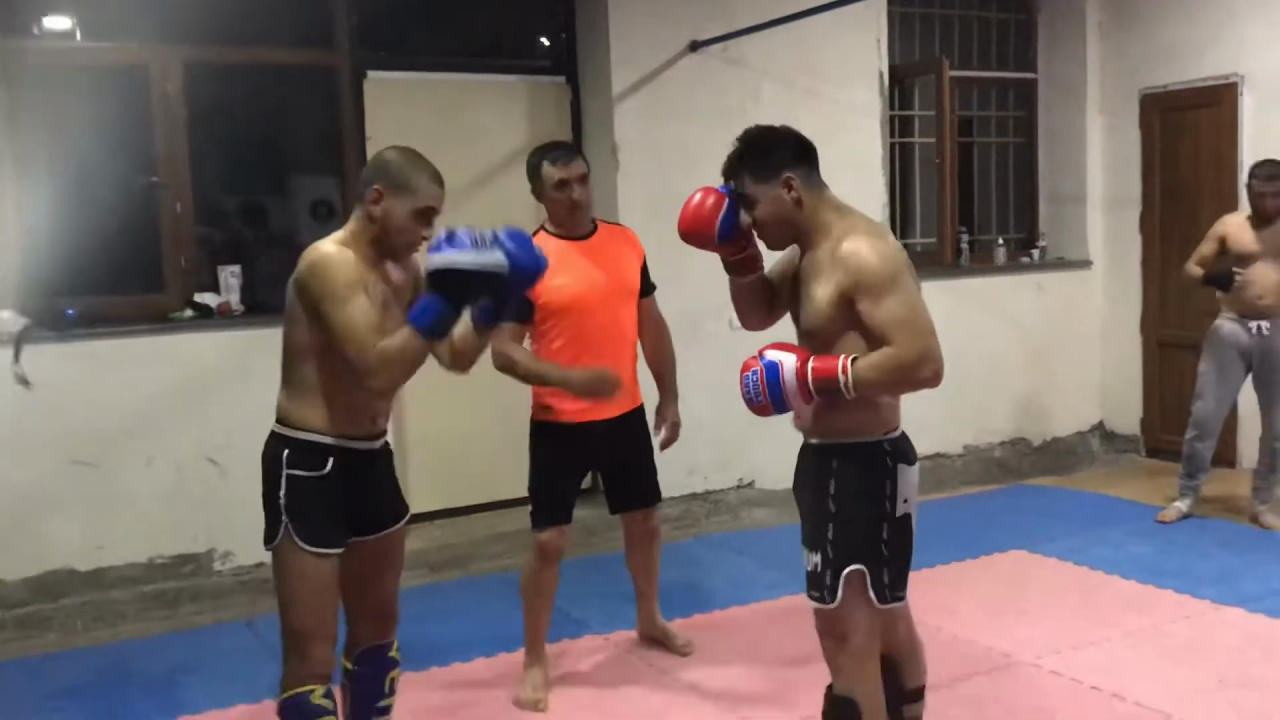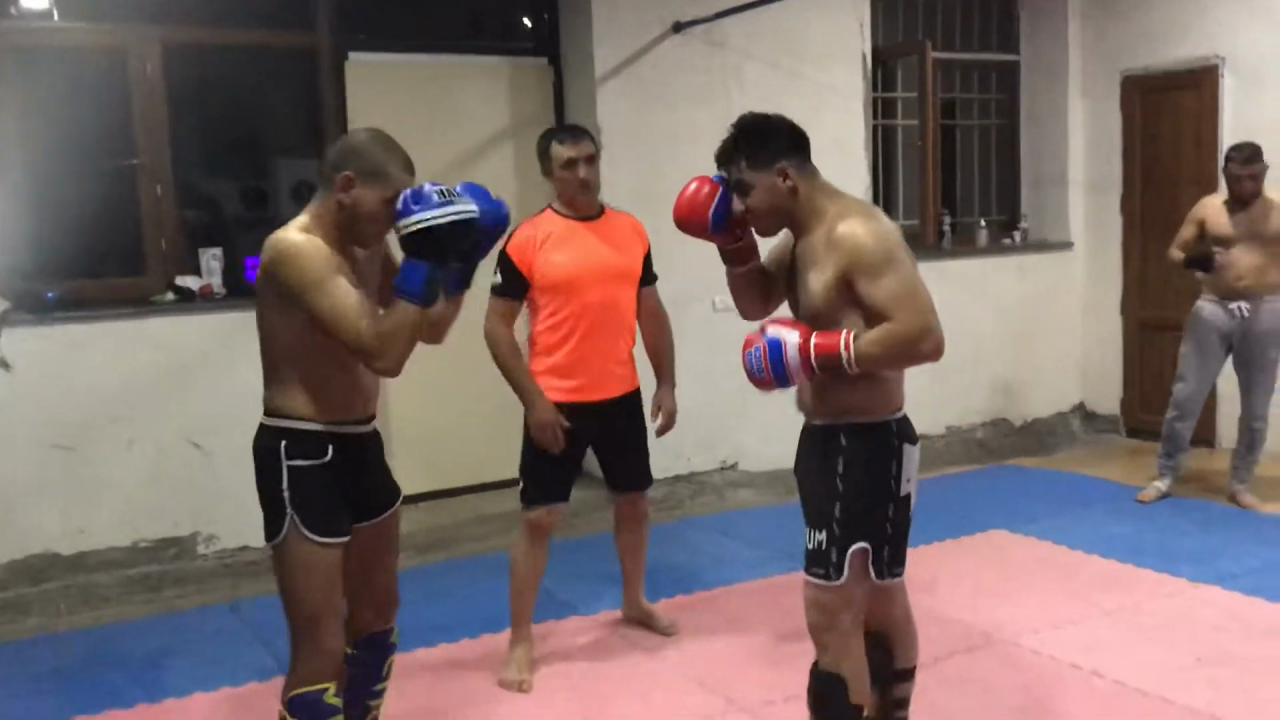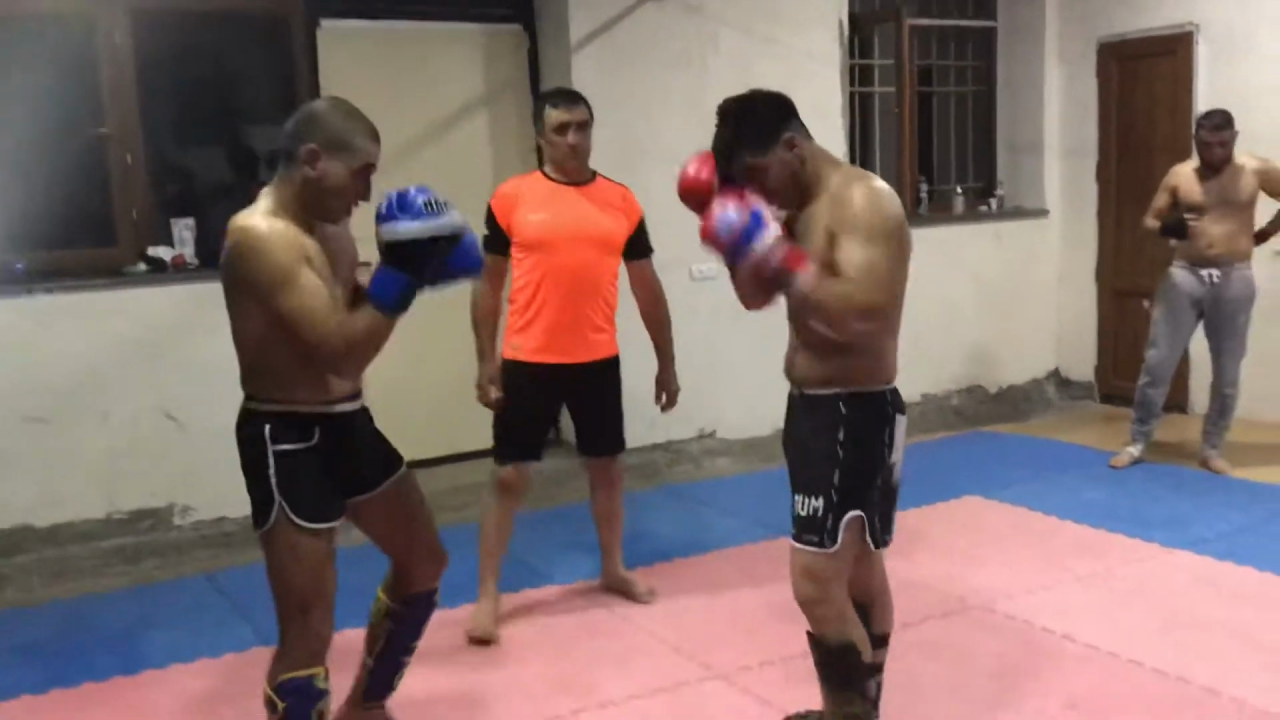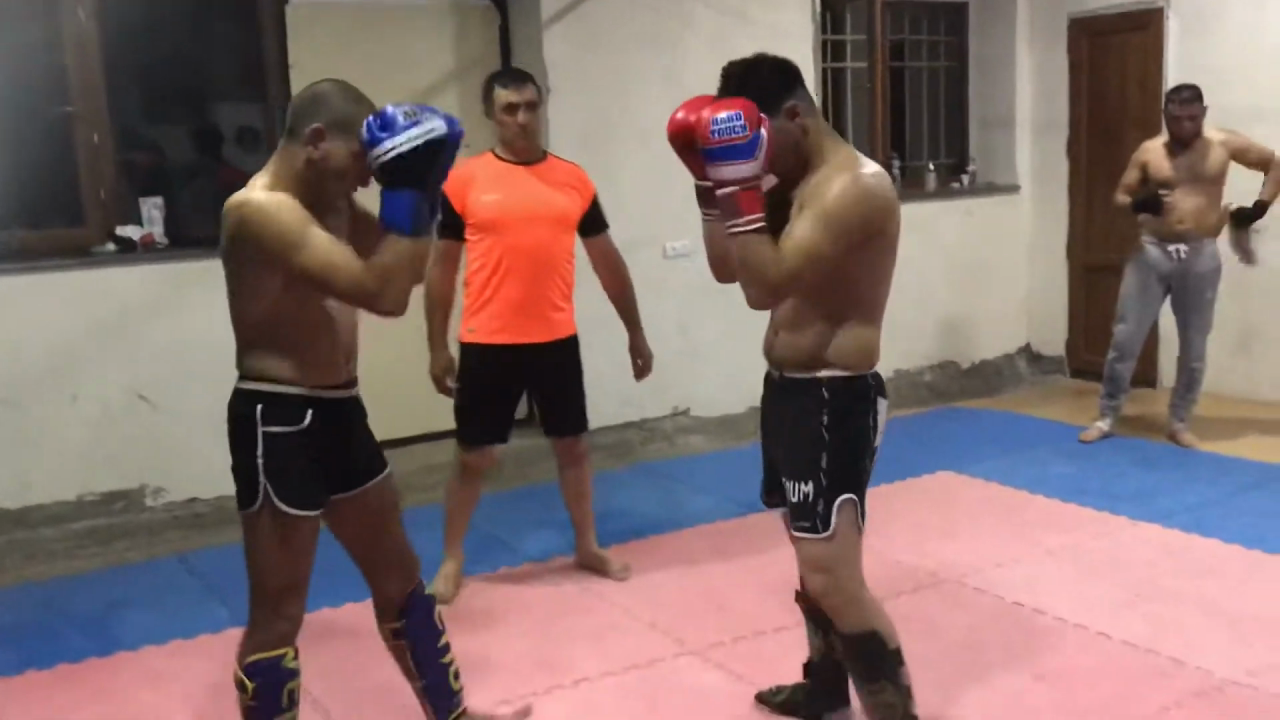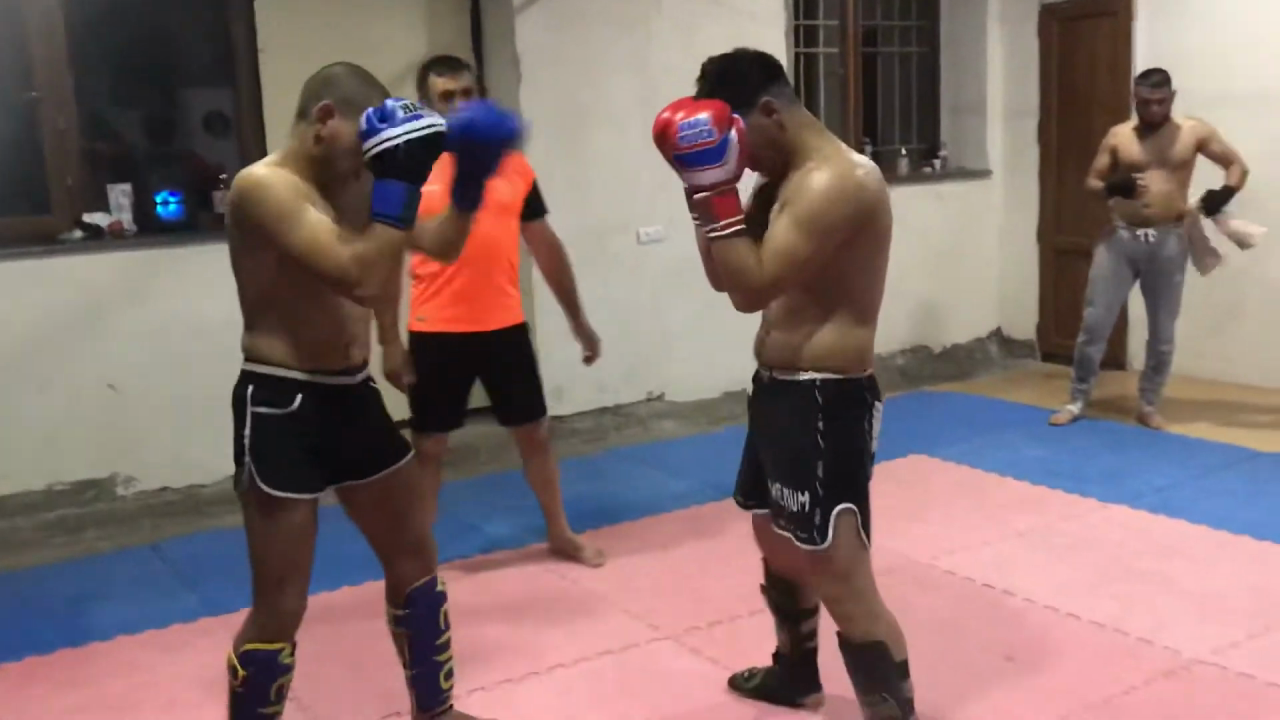
dt=0.2s
person 1, frame 1
left shoulder: (862, 252)
right shoulder: (810, 251)
left elbow: (923, 362)
right elbow: (757, 314)
left wrist: (813, 374)
right wrist: (737, 252)
left hip: (863, 467)
right hip: (836, 460)
left knee: (847, 637)
right knee: (883, 623)
person 1, frame 2
left shoulder: (859, 234)
right shoulder: (803, 237)
left elbow: (924, 338)
right elbow: (756, 305)
left wrist: (813, 350)
right wrist: (733, 240)
left hip: (865, 447)
right hip: (831, 440)
left knee: (832, 619)
right knee: (878, 600)
person 1, frame 3
left shoulder: (861, 201)
right shoulder: (799, 206)
left elbow: (859, 315)
right elbow: (755, 296)
left wrist: (775, 257)
right wrist: (732, 230)
left hip: (855, 416)
right hip: (814, 408)
left knee: (817, 586)
right knee: (856, 570)
person 1, frame 4
left shoulder: (853, 187)
right shoulder: (790, 180)
left elbow: (764, 289)
right elbow: (727, 268)
left wrist: (742, 187)
right wrist: (712, 181)
left hip: (834, 400)
right hip: (788, 389)
left knee: (831, 578)
right knee: (824, 560)
person 1, frame 5
left shoulder: (840, 181)
right shoulder: (785, 179)
left elbow: (750, 289)
right elbow: (724, 277)
left wrist: (715, 188)
right wrist: (702, 186)
left hip: (828, 405)
right hip: (780, 390)
left knee: (844, 587)
right knee: (777, 542)
person 2, frame 1
left shoulder: (404, 270)
right shoulder: (328, 264)
left elbow: (455, 359)
right elbow: (377, 371)
left wrist: (493, 299)
right wrist: (445, 297)
left hip: (371, 460)
right hip: (309, 468)
left knee: (377, 633)
right knee: (311, 658)
person 2, frame 2
left shoulder: (368, 249)
right shoulder: (295, 251)
left elbow: (430, 330)
right elbow: (384, 354)
left wrist: (460, 260)
right wrist: (426, 262)
left hip: (361, 445)
right hip: (301, 456)
left knee: (376, 615)
right knee: (320, 647)
person 2, frame 3
left shoulder: (328, 224)
right shoulder: (260, 237)
left elbow: (354, 317)
right elbow: (343, 351)
left wrist: (416, 268)
right wrist: (401, 270)
left hip: (348, 424)
right hip: (288, 443)
left knee: (423, 563)
right knee: (309, 631)
person 2, frame 4
left shoulder: (329, 200)
right shoulder: (260, 210)
left elbow: (390, 271)
right elbow: (385, 294)
left wrist: (414, 187)
right wrist: (408, 187)
left hip: (340, 412)
right hip: (280, 425)
left knee: (399, 578)
right knee: (278, 616)
person 2, frame 5
left shoulder: (354, 180)
right shoulder: (264, 186)
left elbow: (442, 246)
right elbow: (365, 284)
left wrist: (472, 176)
right wrist: (401, 182)
left hip: (353, 397)
right hip: (283, 407)
left knee: (416, 562)
right knee: (280, 606)
person 3, frame 1
left shoulder: (626, 243)
left elbow: (651, 324)
right elbow: (503, 352)
left wrist: (669, 397)
right wrist: (569, 378)
left hip: (626, 413)
right hip: (560, 423)
left knee: (644, 522)
right knee: (549, 541)
left ankle: (650, 620)
right ankle: (535, 660)
person 3, frame 2
left shoulder: (631, 231)
right shoulder: (527, 239)
left elbow: (651, 312)
right elbow: (497, 326)
left wrist: (666, 385)
right wrist: (533, 399)
left hip: (621, 396)
right hip: (555, 403)
left knee: (634, 503)
right knee: (539, 518)
left ankle: (635, 601)
right ankle: (520, 641)
person 3, frame 3
left shoulder: (623, 202)
right shoulder: (511, 198)
left elbow: (646, 285)
right elbow: (488, 283)
left wrist: (666, 362)
right wrist: (486, 360)
left hip: (598, 362)
right hip: (528, 363)
left knee: (607, 467)
right knee: (510, 476)
left ankle: (613, 569)
right ankle: (488, 594)
person 3, frame 4
left shoulder: (574, 180)
right shoulder: (463, 179)
left elbow: (607, 259)
right elbow: (442, 267)
left wrist: (636, 334)
right wrist: (437, 347)
left hip: (556, 340)
right hip: (486, 344)
left knee: (572, 446)
right knee: (474, 458)
left ankle: (587, 547)
right ankle: (451, 562)
person 3, frame 5
left shoulder: (514, 165)
left elbow: (544, 246)
left wrist: (577, 319)
left hip: (504, 327)
right hip: (436, 333)
left knee: (534, 433)
right knee: (429, 444)
left ankle: (559, 532)
person 4, frame 1
right shoulder: (1229, 226)
right elbow: (1191, 267)
right wrist: (1210, 277)
right hip: (1231, 330)
right knee: (1205, 416)
right ankle: (1186, 497)
person 4, frame 2
right shoulder: (1208, 208)
right elbow: (1174, 251)
right wrist: (1191, 260)
right hip: (1212, 311)
right knee: (1185, 397)
left ankle: (1240, 483)
right ankle: (1165, 476)
person 4, frame 3
right shoulder: (1179, 176)
right elbow: (1148, 220)
right wrist: (1166, 228)
left hip: (1234, 280)
right hip: (1184, 277)
left knee: (1227, 373)
right knee: (1157, 363)
left ankle: (1212, 448)
right ankle: (1138, 442)
person 4, frame 4
left shoulder: (1225, 144)
right shoulder: (1149, 151)
right elbow: (1120, 195)
right wrist: (1139, 204)
left hip: (1200, 256)
right hip: (1152, 253)
left knee: (1194, 348)
right knee: (1125, 338)
left ankle: (1179, 422)
right ankle: (1106, 416)
person 4, frame 5
left shoulder: (1194, 132)
right shoulder: (1118, 136)
left elbow: (1237, 165)
right elbow: (1091, 181)
left wrist: (1226, 193)
right wrist: (1112, 188)
left hip: (1169, 240)
right hip: (1121, 237)
left knee: (1162, 331)
right knee: (1095, 322)
left ankle: (1148, 405)
right ankle: (1077, 399)
